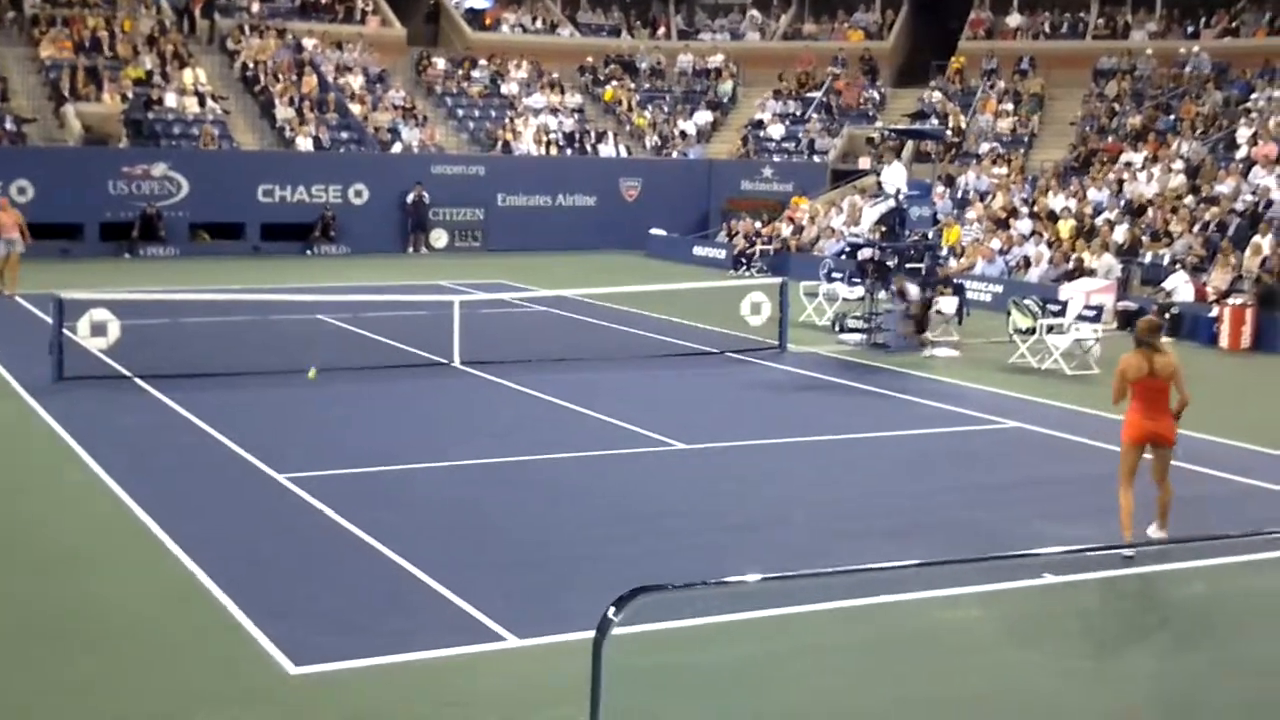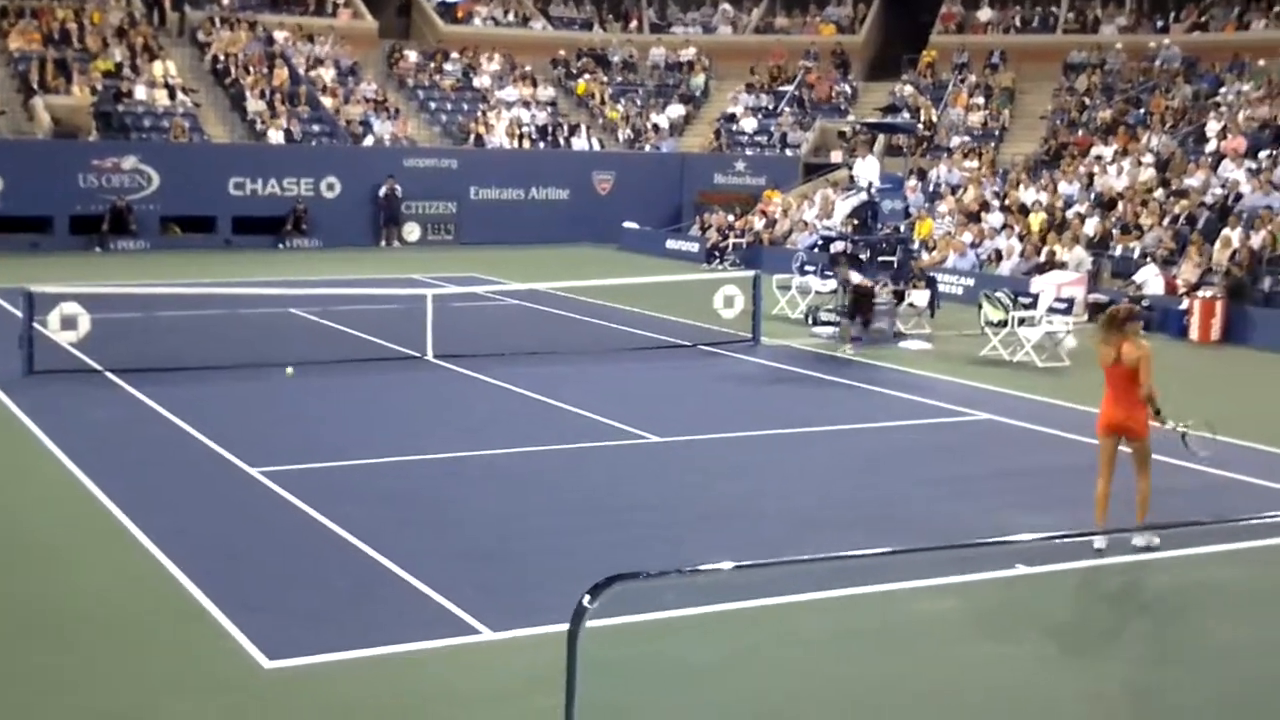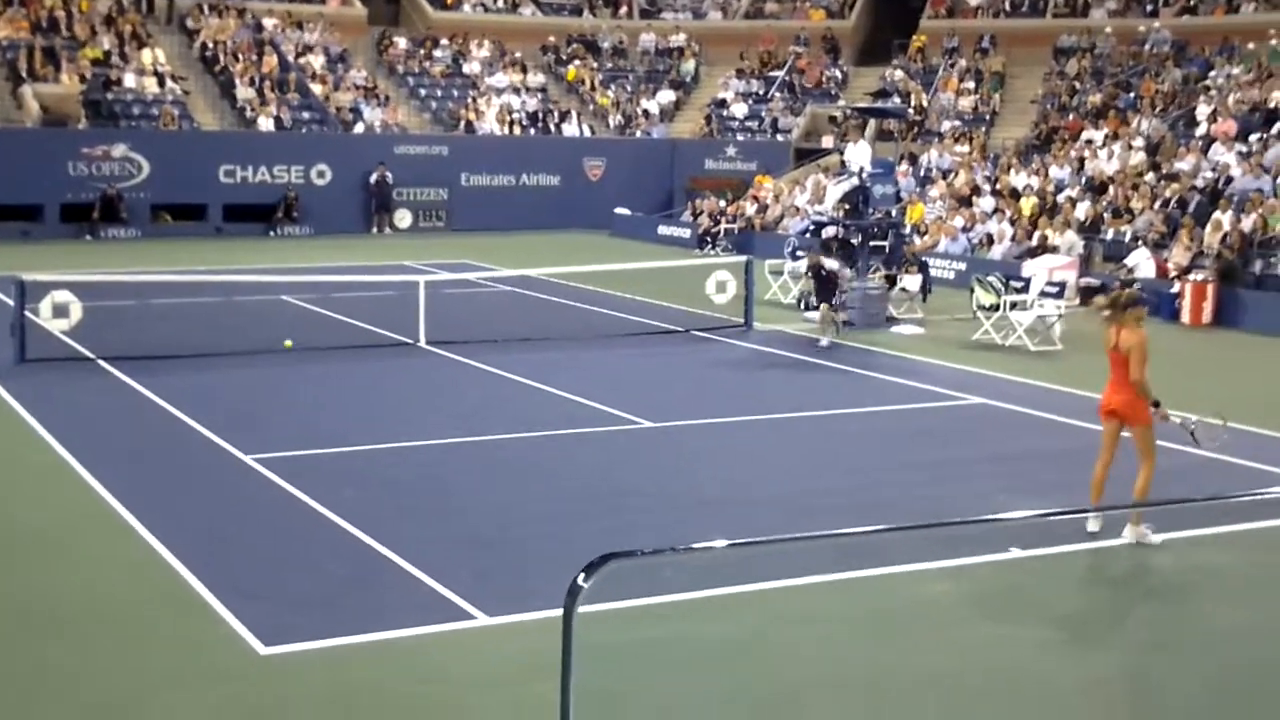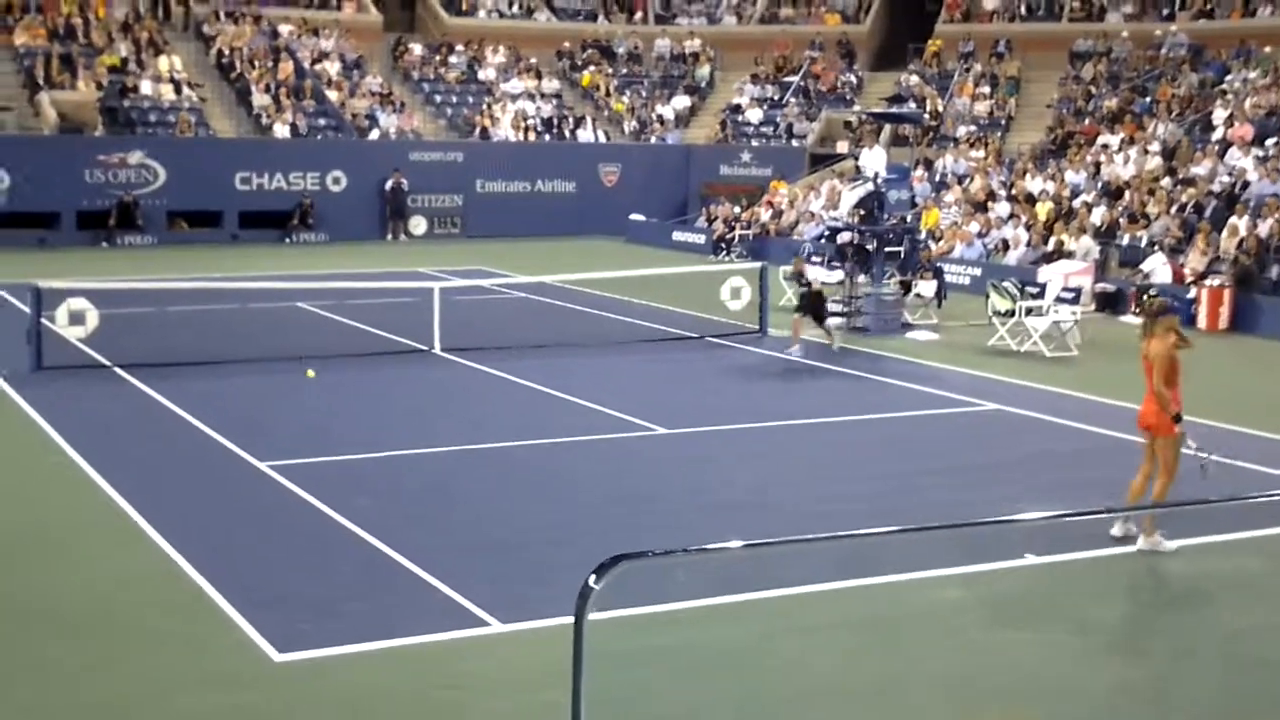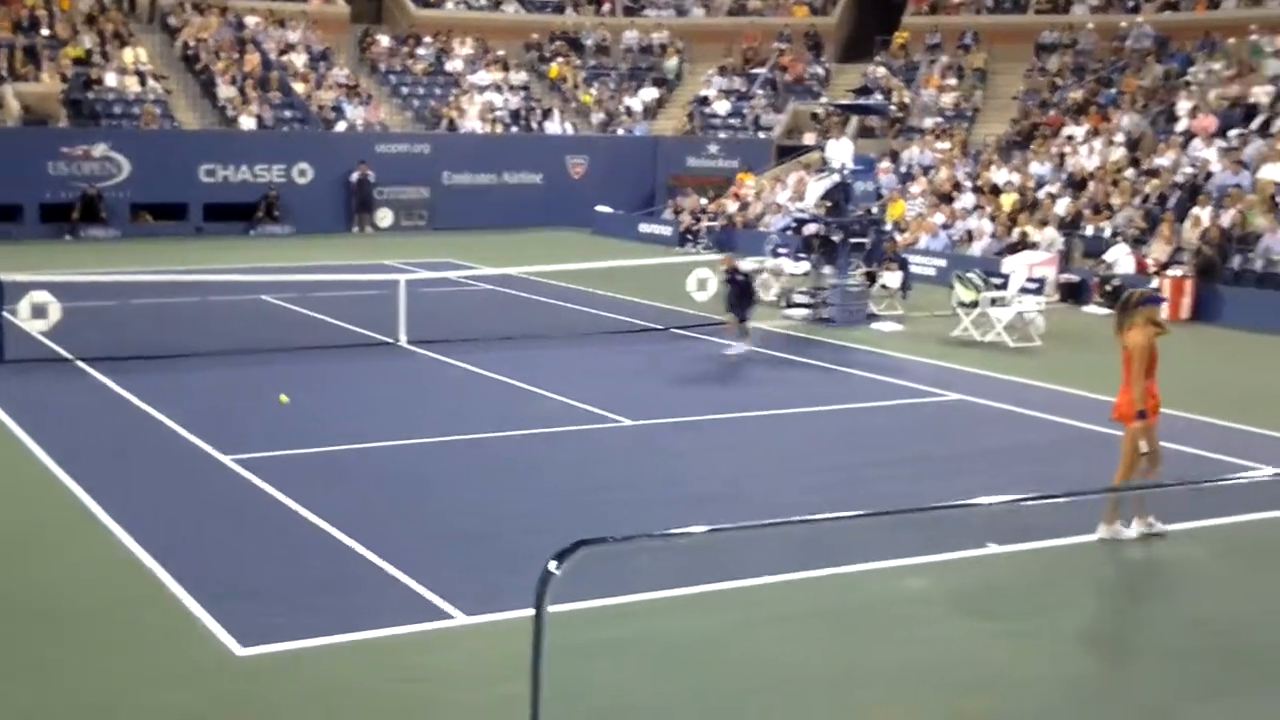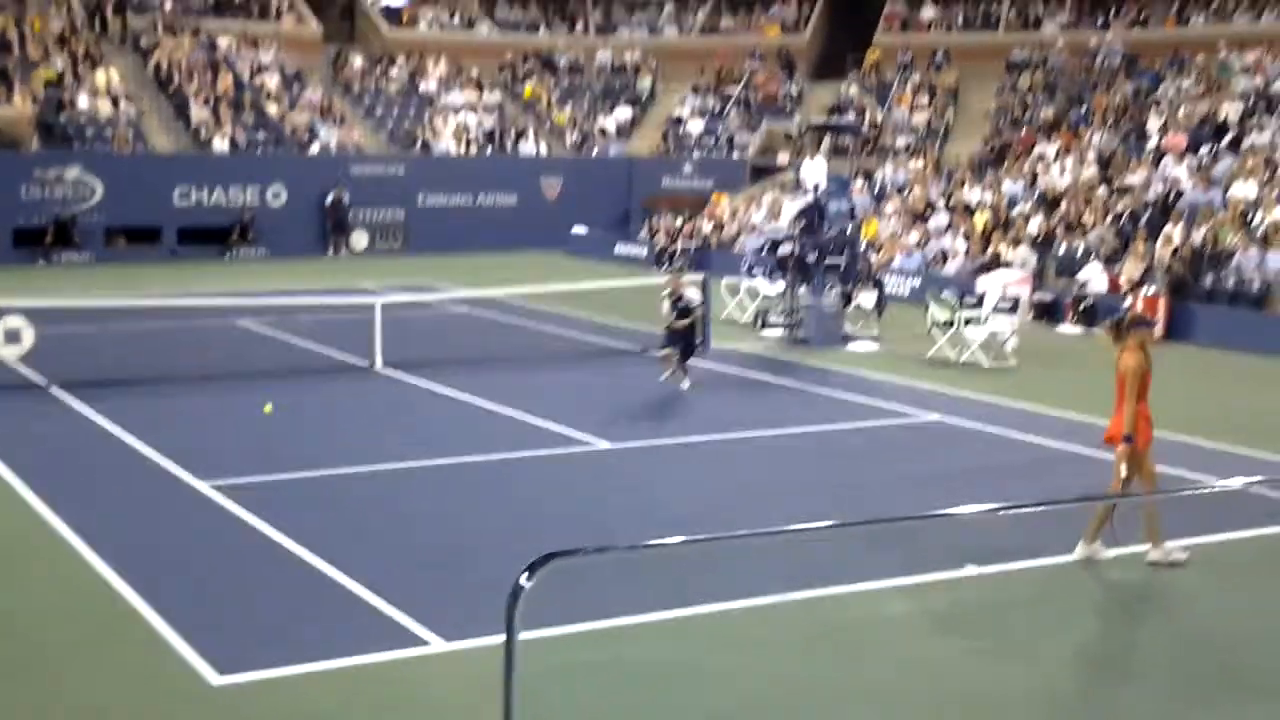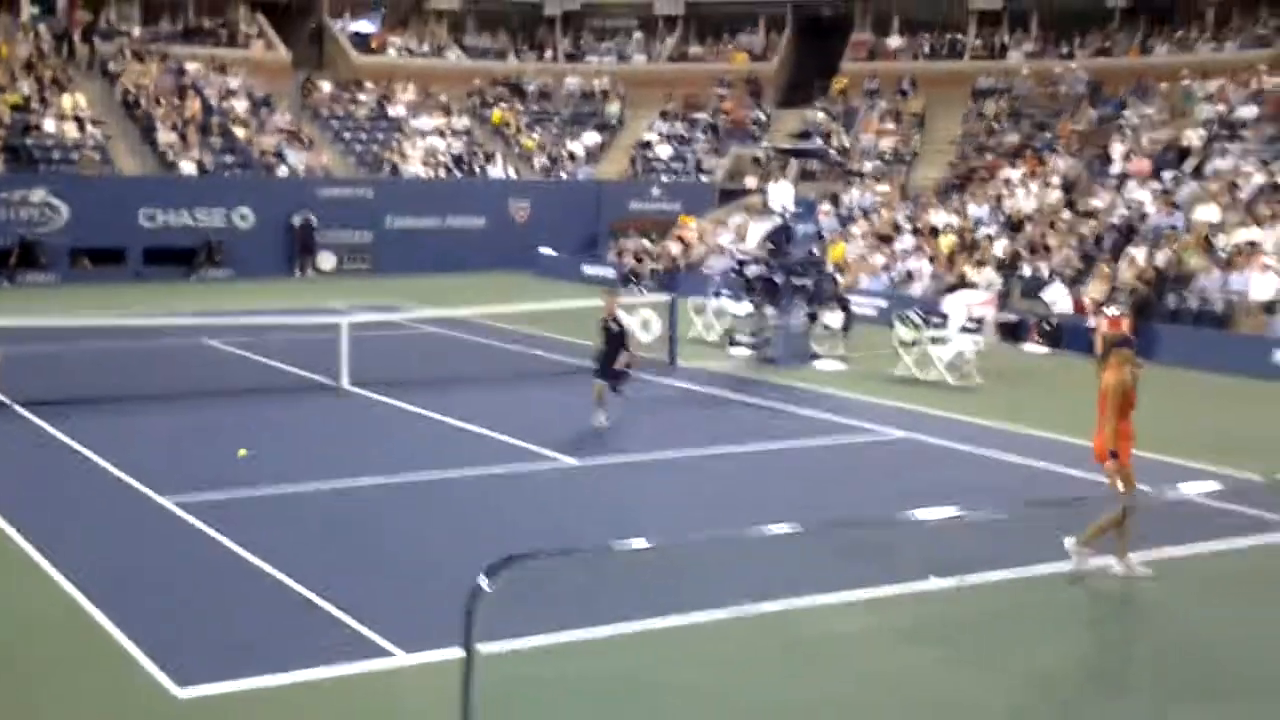
dt=0.2s
person 1, frame 1
left shoulder: (1127, 361)
right shoulder: (1169, 360)
left elbow: (1116, 399)
right elbow: (1184, 399)
right wrist: (1175, 415)
left hip: (1137, 425)
right hip: (1164, 426)
left knee: (1126, 485)
right knee: (1162, 480)
left ankle: (1128, 541)
right ankle: (1161, 528)
person 1, frame 2
left shoulder: (1104, 346)
right shoulder: (1141, 348)
right elbow: (1146, 390)
right wrist: (1156, 410)
left hip: (1109, 414)
right hip: (1134, 416)
left knee: (1104, 475)
right knee: (1143, 474)
left ankle: (1100, 533)
right ankle: (1141, 532)
person 1, frame 3
left shoulder: (1111, 330)
right shoulder: (1137, 335)
right elbow: (1136, 377)
left wrist: (1136, 323)
right wrist: (1155, 404)
left hip: (1112, 398)
right hip: (1133, 402)
left knee: (1104, 459)
right knee: (1147, 464)
left ankle: (1093, 516)
right ankle: (1134, 526)
person 1, frame 4
left shoulder: (1151, 340)
right shoulder: (1164, 346)
left elbow: (1186, 343)
right elbow: (1159, 388)
left wrist: (1174, 329)
right wrist: (1177, 418)
left hip: (1150, 410)
right hip: (1163, 413)
left knee: (1148, 469)
right knee: (1165, 476)
left ankle: (1123, 522)
right ankle: (1148, 535)
person 1, frame 5
left shoulder: (1134, 330)
right shoulder: (1142, 337)
left elbow: (1161, 329)
right elbow: (1138, 381)
left wrist: (1153, 319)
right wrist: (1141, 414)
left hip: (1134, 402)
right hip: (1138, 404)
left knee: (1152, 459)
right knee: (1129, 466)
left ankle: (1142, 519)
right ankle: (1108, 524)
person 1, frame 6
left shoulder: (1132, 354)
right shoulder: (1134, 361)
right elbow: (1129, 402)
left wrist: (1145, 348)
right wrist: (1126, 439)
left hip: (1136, 427)
right hip: (1131, 428)
left knee: (1149, 484)
right knee: (1121, 489)
left ankle: (1157, 548)
right ankle: (1088, 543)
person 1, frame 7
left shoulder: (1120, 374)
right shoulder: (1115, 379)
left elbow: (1130, 404)
right elbow: (1109, 420)
left wrist: (1134, 374)
right wrist: (1111, 455)
left hip: (1117, 443)
right hip: (1114, 445)
left knee: (1125, 502)
right knee: (1124, 503)
left ankle: (1122, 559)
right ankle: (1080, 543)
